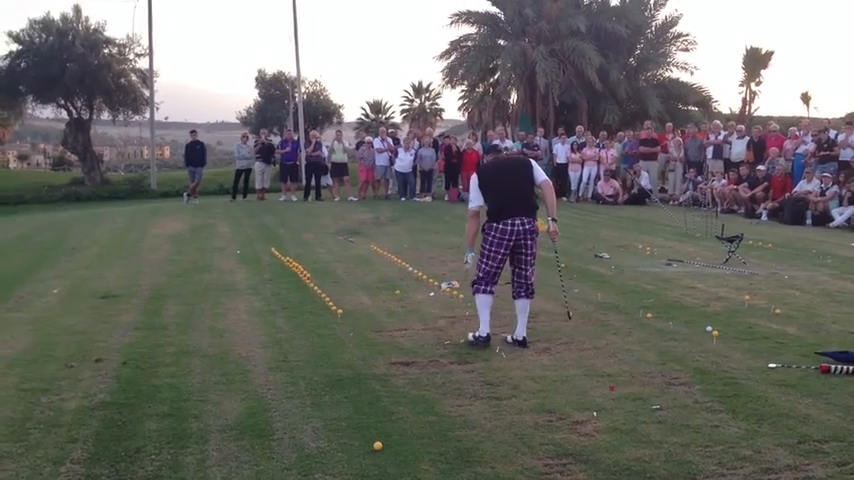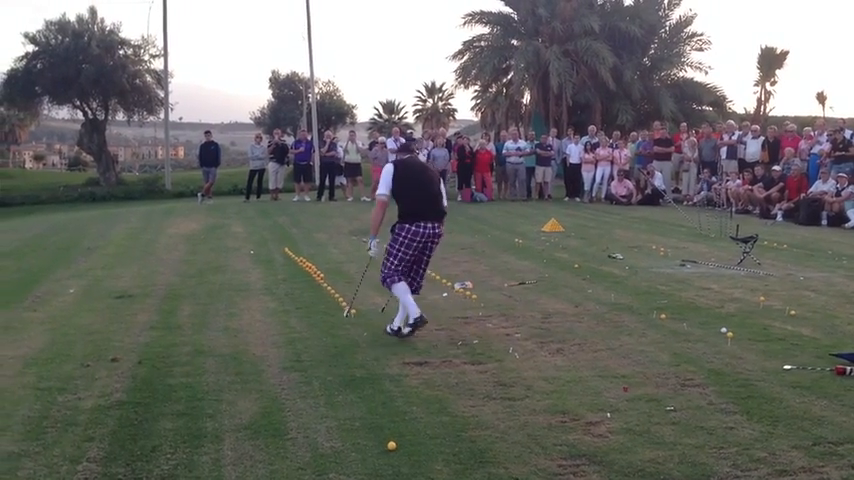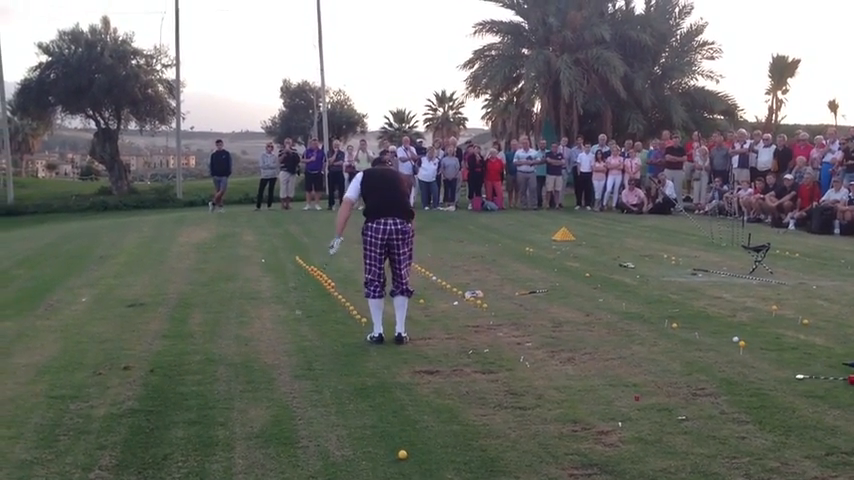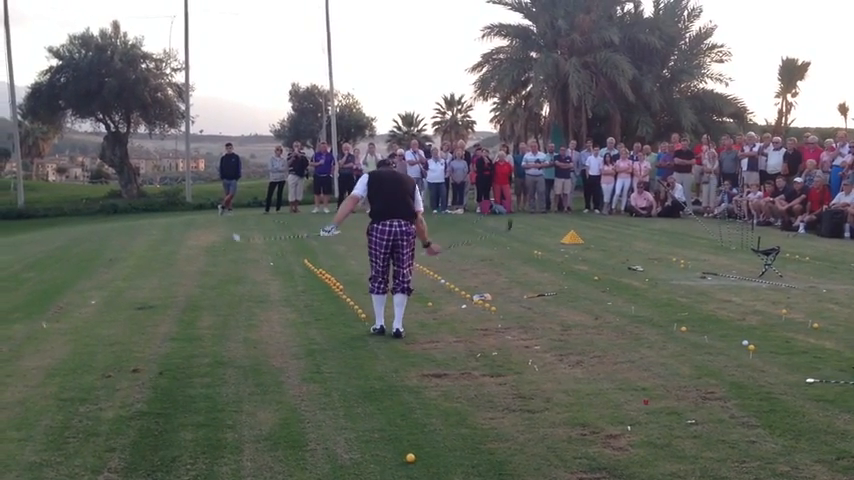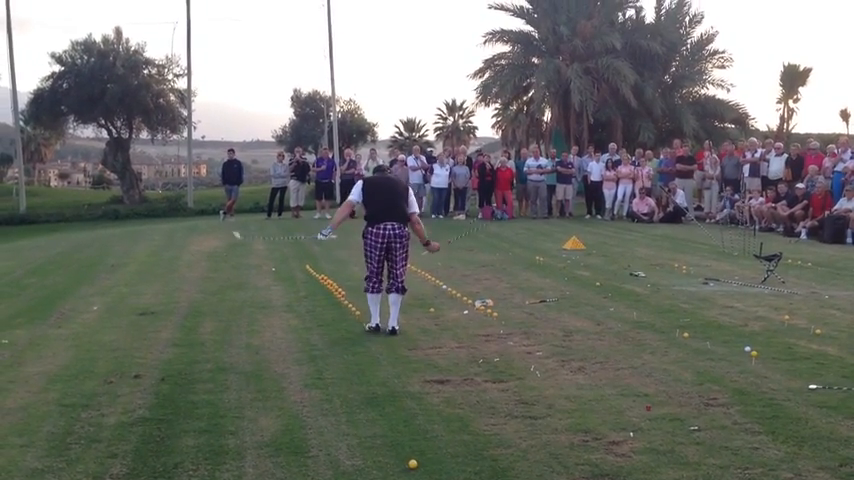
dt=1s
person 1, frame 1
left shoulder: (480, 173)
right shoulder: (526, 162)
left elbow: (473, 214)
right elbow: (547, 186)
left wrist: (469, 249)
right wrist: (552, 219)
left hip: (499, 226)
right hip: (527, 224)
left knee: (484, 279)
right knee: (524, 280)
left ankle: (483, 332)
right ankle: (520, 335)
person 1, frame 2
left shoulder: (392, 167)
right shoulder: (432, 172)
left elbow: (381, 204)
right elbow: (442, 205)
left wrist: (373, 237)
left hip: (410, 225)
right hip: (436, 227)
left knee: (390, 271)
right knee: (414, 276)
left ankle: (414, 315)
right ankle: (398, 324)
person 1, frame 3
left shoulder: (363, 175)
right shoulder: (402, 180)
left elbow: (347, 204)
left wrist: (337, 237)
left hip: (375, 226)
right hip: (403, 226)
left knee: (374, 280)
right knee: (402, 280)
left ankle: (377, 332)
right ankle: (400, 332)
person 1, frame 4
left shoulder: (370, 177)
right shoulder: (409, 181)
left elbow: (352, 200)
right elbow: (418, 216)
left wrist: (334, 224)
right wrist: (427, 243)
left hip: (380, 227)
right hip: (406, 228)
left knee: (378, 277)
right knee: (403, 278)
left ankle: (379, 324)
right ankle: (398, 326)
person 1, frame 5
left shoulder: (364, 183)
right shoulder: (403, 186)
left elbow: (347, 206)
right elbow: (414, 219)
left wrist: (329, 229)
right wrist: (426, 243)
left hip: (374, 230)
right hip: (400, 230)
left knee: (374, 277)
right knee: (397, 278)
left ankle: (375, 322)
right ankle: (393, 324)
